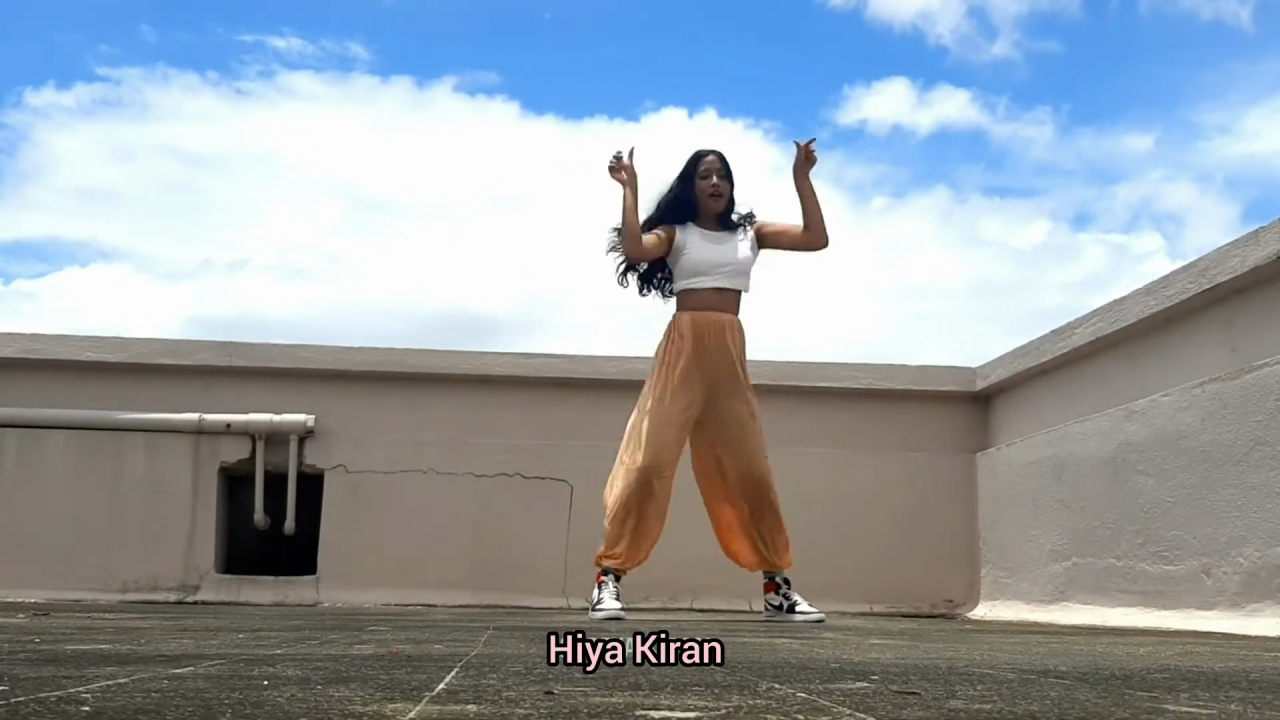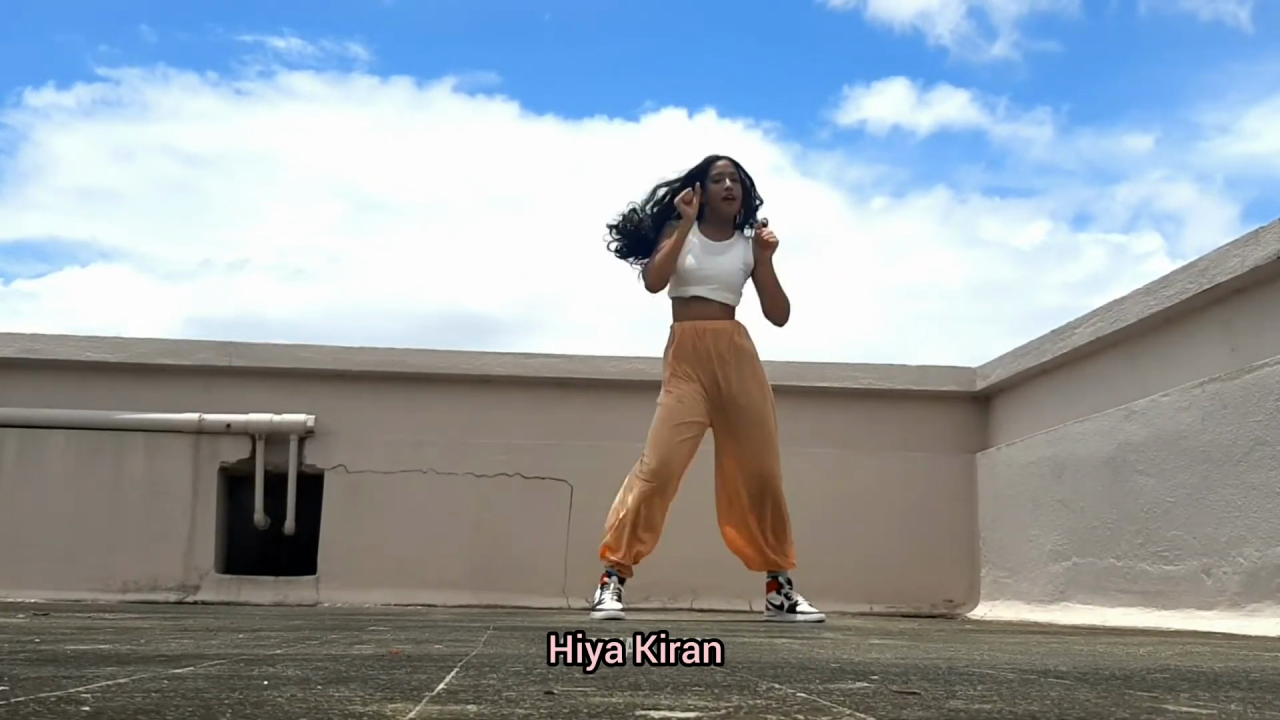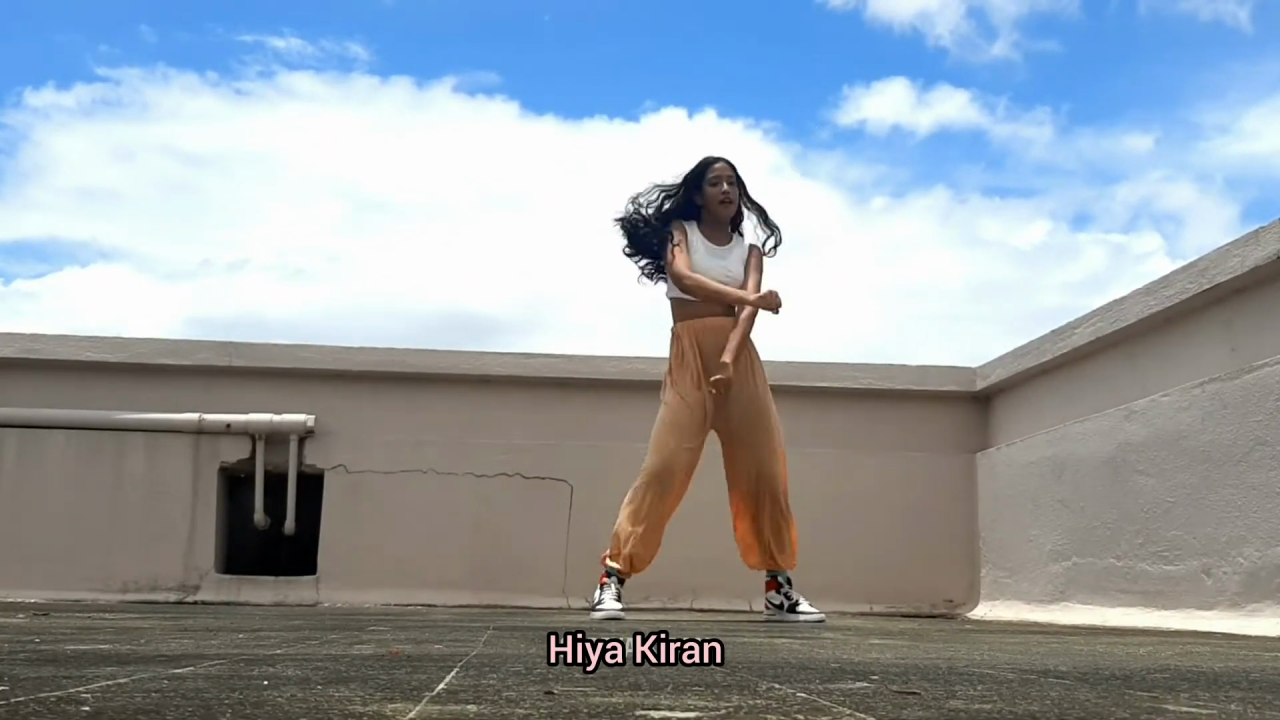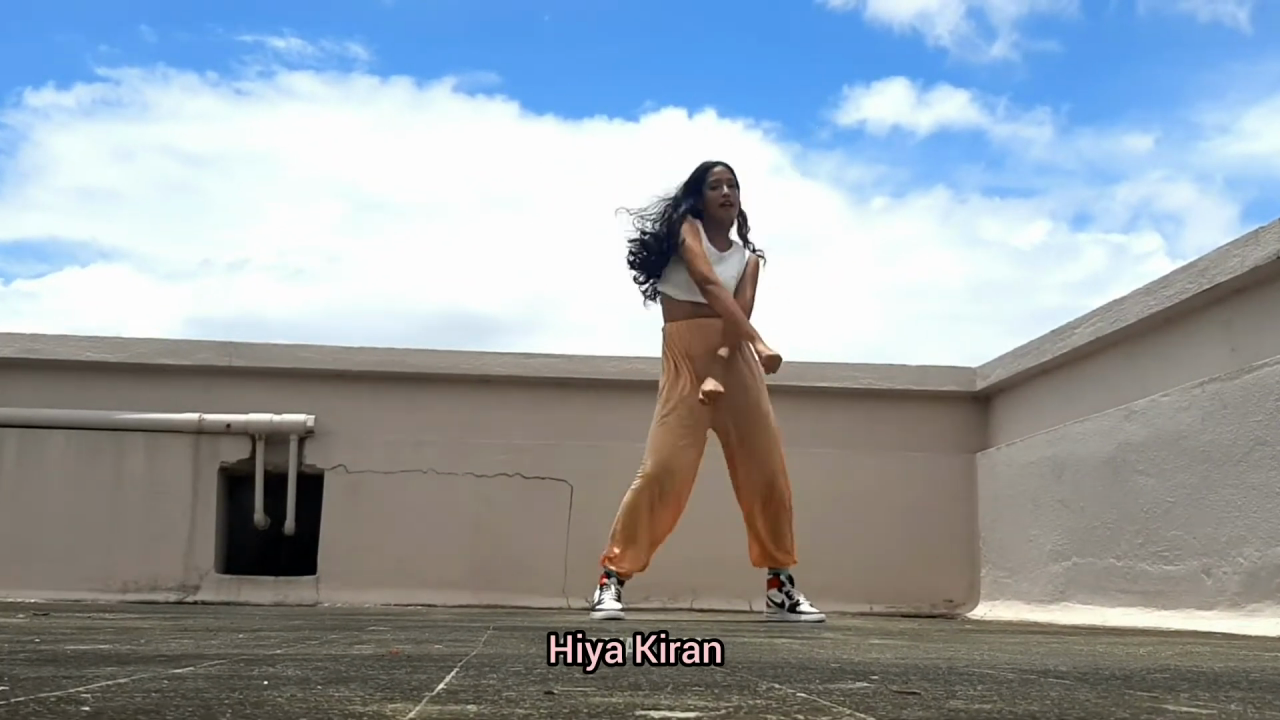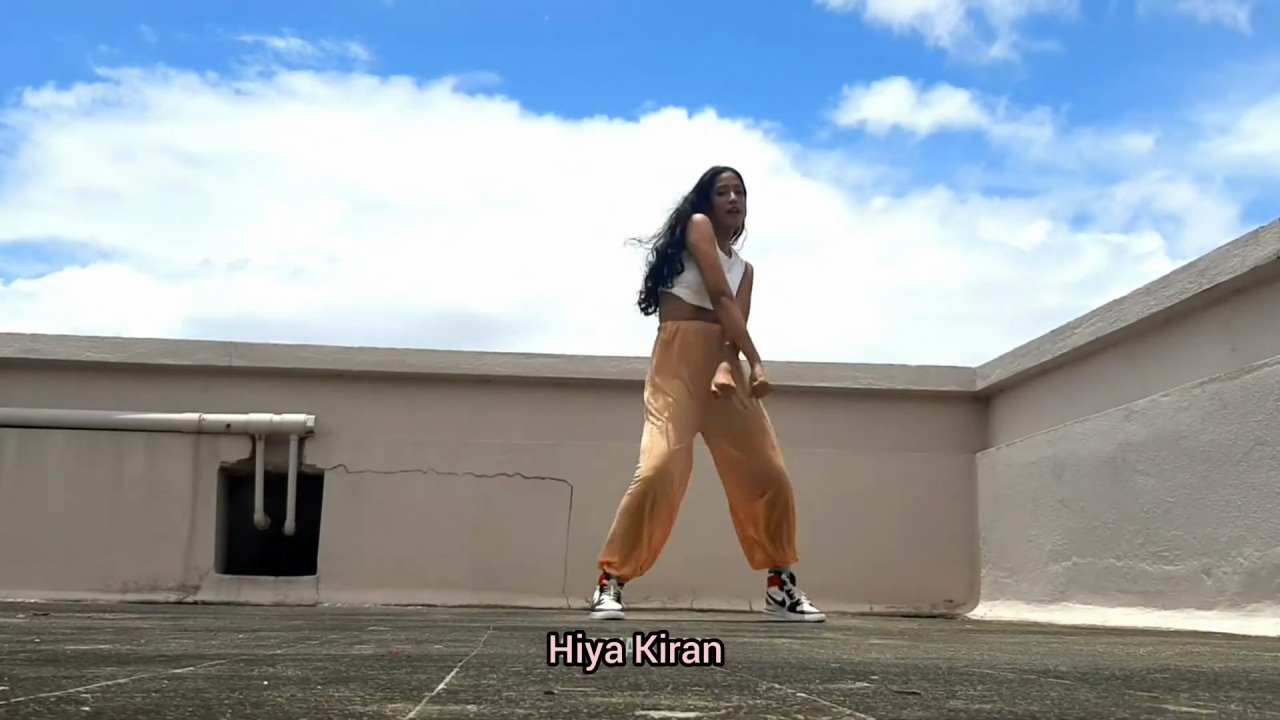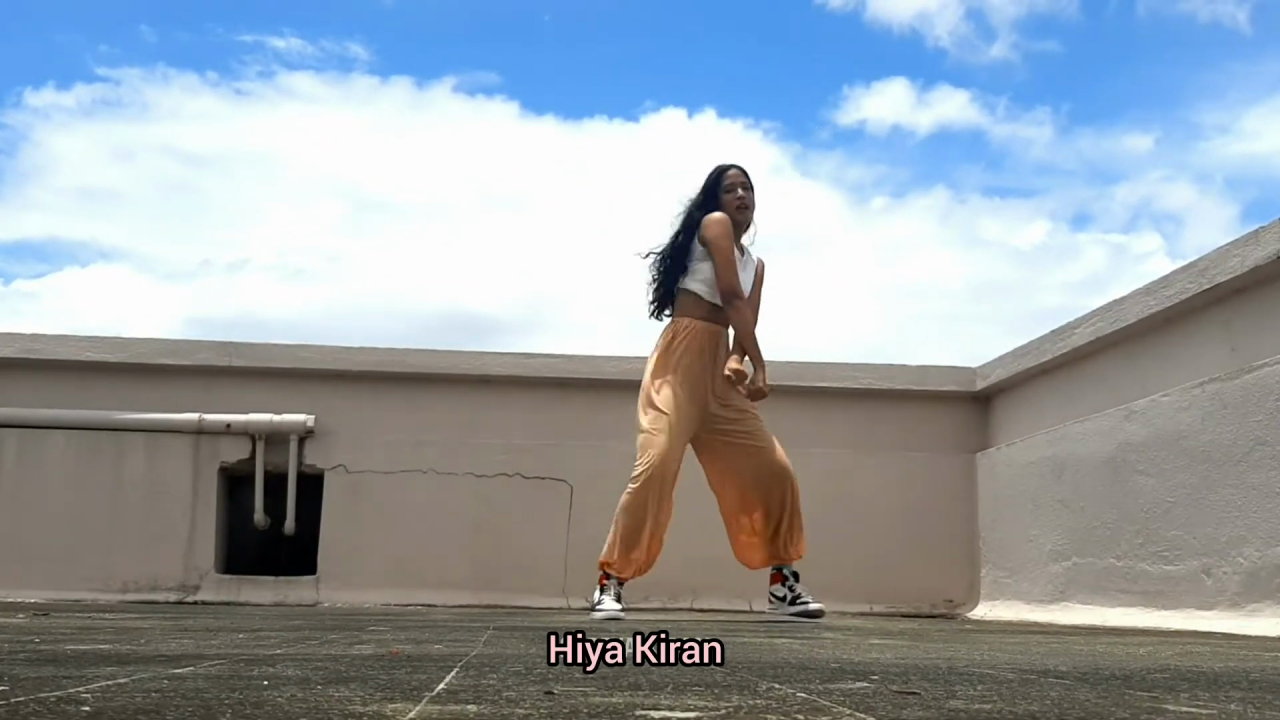
dt=0.1s
person 1, frame 1
left shoulder: (751, 231)
right shoulder: (675, 230)
left elbow: (818, 240)
right elbow: (631, 250)
left wrist: (802, 178)
right wrist: (629, 186)
left hip: (729, 353)
right hip: (682, 348)
left knee: (750, 471)
right knee: (649, 463)
left ankle: (776, 587)
right ankle: (609, 577)
person 1, frame 2
left shoulder: (752, 241)
right shoulder: (677, 232)
left elbow: (780, 316)
right elbow: (653, 281)
left wrist: (766, 264)
right wrist: (685, 224)
left hip: (737, 357)
right hip: (687, 358)
left knee: (760, 474)
right knee: (659, 464)
left ankle: (779, 587)
right ankle: (612, 576)
person 1, frame 3
left shoulder: (752, 249)
right shoulder: (680, 230)
left elbow: (745, 310)
right elbow: (682, 277)
left wrist: (734, 353)
right wrist: (748, 297)
left hip: (740, 356)
right hip: (690, 354)
left knee: (764, 471)
right knee: (665, 465)
left ankle: (778, 587)
right ankle: (612, 577)
person 1, frame 4
left shoulder: (748, 257)
right shoulder: (686, 228)
left elbow: (738, 310)
right elbow: (708, 287)
left wrist: (718, 372)
right wrist: (760, 343)
left hip: (733, 358)
right hip: (683, 357)
left knee: (767, 471)
right knee: (664, 468)
left ankle: (780, 585)
right ankle: (612, 578)
person 1, frame 5
left shoulder: (746, 267)
right shoulder: (698, 224)
left elbow: (736, 319)
right elbow: (722, 297)
left wrist: (730, 367)
right wrist: (757, 361)
left hip: (724, 363)
right hip: (677, 362)
left knee: (768, 473)
right knee: (660, 469)
left ankle: (781, 586)
right ankle: (610, 580)
person 1, frame 6
left shoulder: (756, 264)
right shoulder: (713, 223)
left elbow: (746, 321)
right elbow: (731, 297)
left wrist: (738, 363)
right wrist: (760, 364)
left hip: (723, 364)
right hip: (679, 360)
left knee: (773, 471)
right knee: (655, 468)
left ankle: (783, 581)
right ankle: (610, 580)
